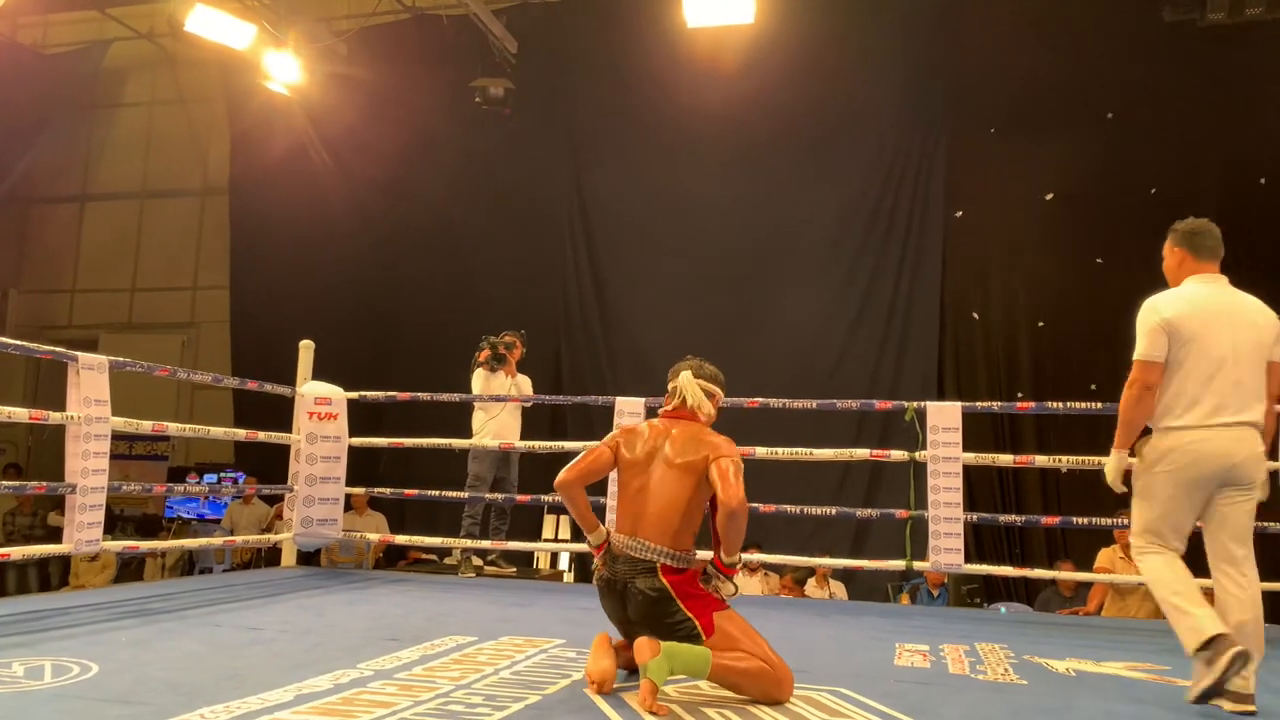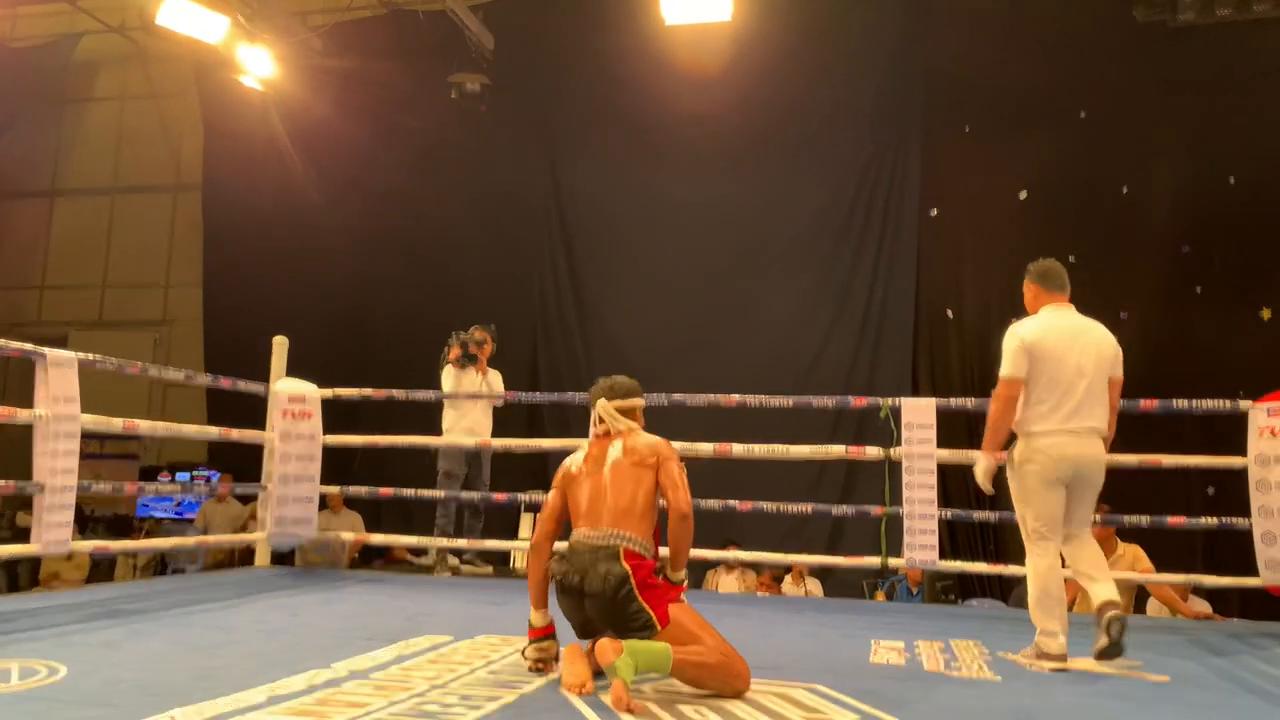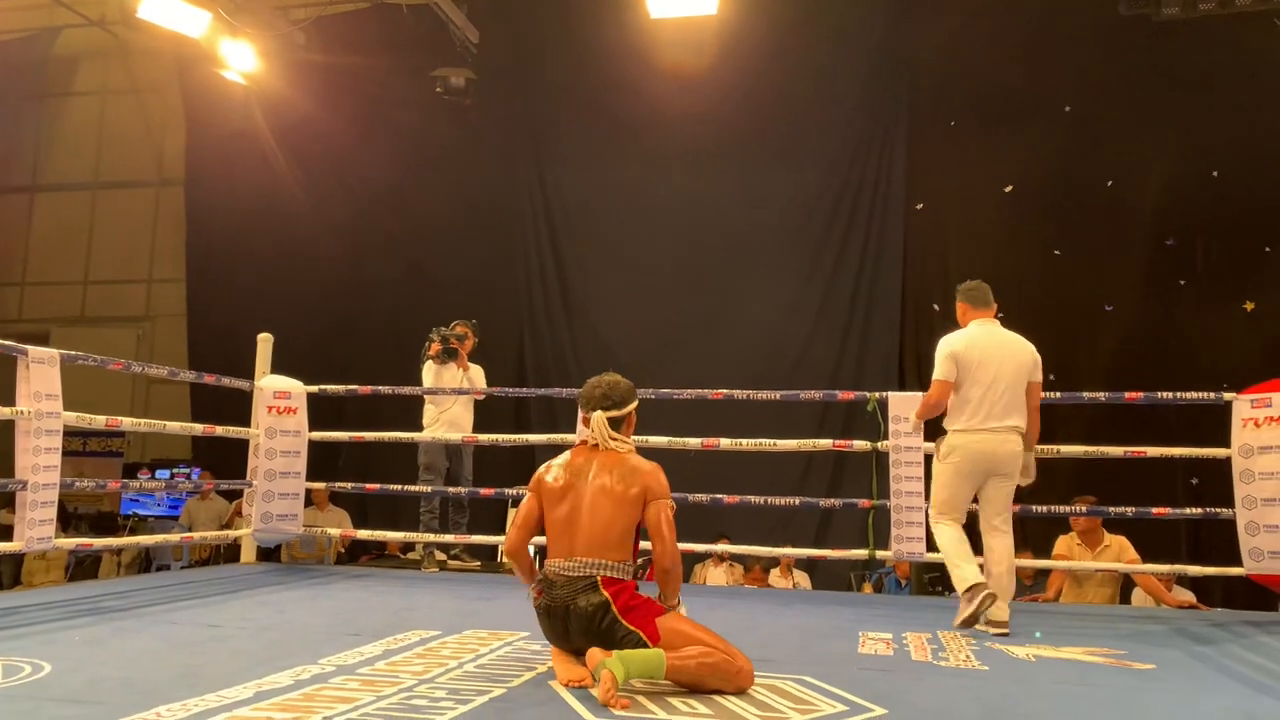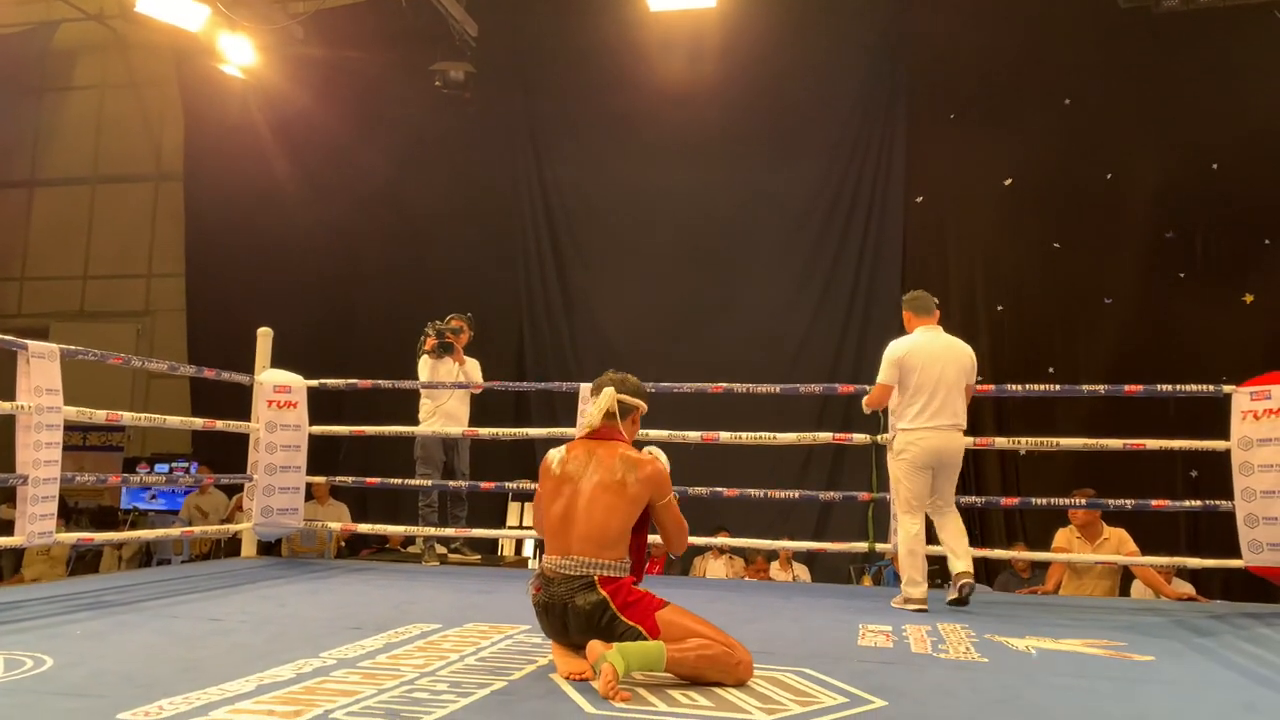
dt=0.5s
person 1, frame 1
left shoulder: (1163, 308)
left elbow: (1144, 386)
left wrist: (1118, 450)
left hip: (1181, 448)
left knee: (1154, 550)
right knee: (1236, 564)
left ankle: (1213, 644)
right ankle: (1238, 683)
person 1, frame 2
left shoulder: (1024, 332)
right shoulder: (1104, 336)
left elbow: (1006, 400)
right elbow: (1111, 404)
left wrist: (987, 454)
left hip: (1039, 450)
right hip: (1089, 449)
left knee: (1043, 547)
right knee: (1079, 538)
left ankle: (1050, 645)
right ankle: (1108, 605)
person 1, frame 3
left shoulder: (954, 343)
right shoulder: (1025, 347)
left elbow: (936, 401)
right elbow: (1033, 408)
left wrist: (918, 417)
right wrist: (1028, 453)
left hip: (964, 444)
right hip: (1008, 445)
left knee: (945, 519)
right knee: (998, 528)
left ankle: (974, 586)
right ankle: (998, 613)
person 1, frame 4
left shoulder: (900, 348)
right shoulder: (964, 350)
left elbow: (879, 399)
right elbow: (966, 398)
left wrist: (867, 403)
left hip: (912, 440)
right hip: (952, 439)
left knee: (910, 516)
right knee: (945, 508)
left ankle: (915, 593)
right ankle: (962, 573)
person 2, frame 1
left shoulder: (627, 435)
right shoulder: (715, 445)
left elbow: (566, 481)
right elbow: (733, 505)
left wrist: (598, 541)
right wrist: (727, 565)
left hip: (614, 582)
right hip: (667, 587)
right knee: (779, 685)
left ankle: (614, 649)
right ankle: (663, 655)
person 2, frame 2
left shoulder: (572, 461)
right shoulder: (656, 448)
left elbow: (540, 542)
right elbow: (682, 511)
left wrist: (540, 624)
right wrist: (676, 580)
left hip: (571, 581)
right hip: (623, 577)
right knee: (737, 678)
left ankle: (586, 655)
right ankle: (626, 655)
person 2, frame 3
left shoulder: (550, 470)
right shoulder: (646, 473)
left elbow: (513, 547)
right elbow: (666, 562)
right wrist: (671, 605)
left hip: (553, 612)
right hip: (606, 606)
right knee: (739, 673)
left ankle: (573, 652)
right ankle: (620, 662)
person 2, frame 4
left shoulder: (554, 459)
right shoulder: (646, 466)
right elbow: (678, 545)
left hip: (548, 607)
right hip: (603, 603)
right knee: (739, 665)
left ankle: (572, 645)
right ankle: (621, 655)
person 3, frame 1
left shoulder: (522, 380)
right shoulder: (483, 373)
left elbow: (528, 401)
right elbow: (480, 401)
left wrist: (512, 373)
right wrist: (485, 368)
left hip: (510, 448)
right hip: (484, 445)
left knee: (503, 505)
right knee: (474, 502)
left ankle: (494, 555)
right ankle: (466, 557)
person 3, frame 2
left shoulder: (493, 375)
right shoulder: (452, 370)
left elbow: (500, 398)
right elbow: (451, 400)
left wrist: (483, 370)
right wrist: (455, 366)
left hip: (481, 446)
right hip: (454, 444)
left knee: (476, 503)
right knee: (447, 501)
left ankle: (470, 553)
right ankle: (442, 556)
person 3, frame 3
left shoulder: (475, 370)
right shoulder: (433, 365)
left elbow: (481, 393)
right elbow: (431, 396)
left wrist: (464, 366)
right wrist: (437, 362)
left hip: (462, 440)
right hip: (435, 437)
left knee: (461, 497)
right knee: (431, 497)
left ankle: (457, 549)
right ankle: (428, 552)
person 3, frame 4
left shoulder: (471, 363)
right shoulder: (429, 359)
left elbow: (478, 387)
right elbow: (427, 390)
left wrist: (460, 361)
right wrist: (432, 356)
left hip: (459, 434)
right hip: (431, 431)
left knee: (459, 490)
right knee: (428, 491)
left ankle: (456, 542)
right ankle: (429, 546)
